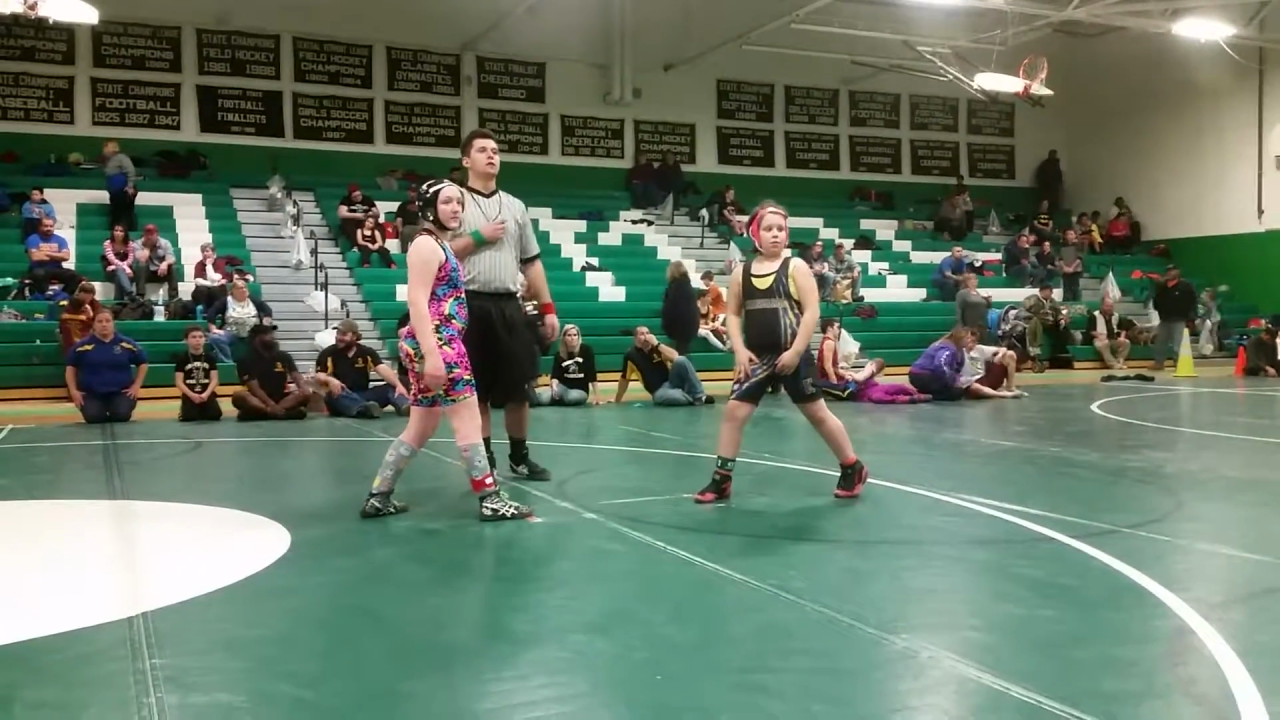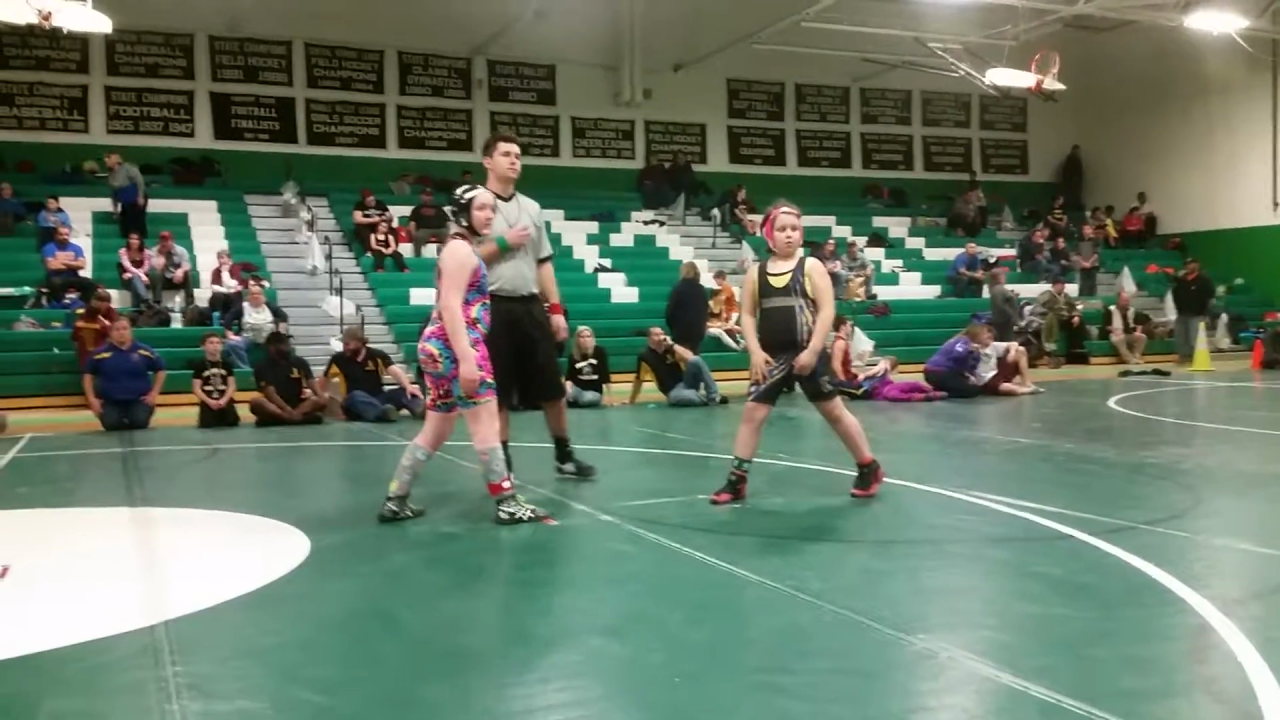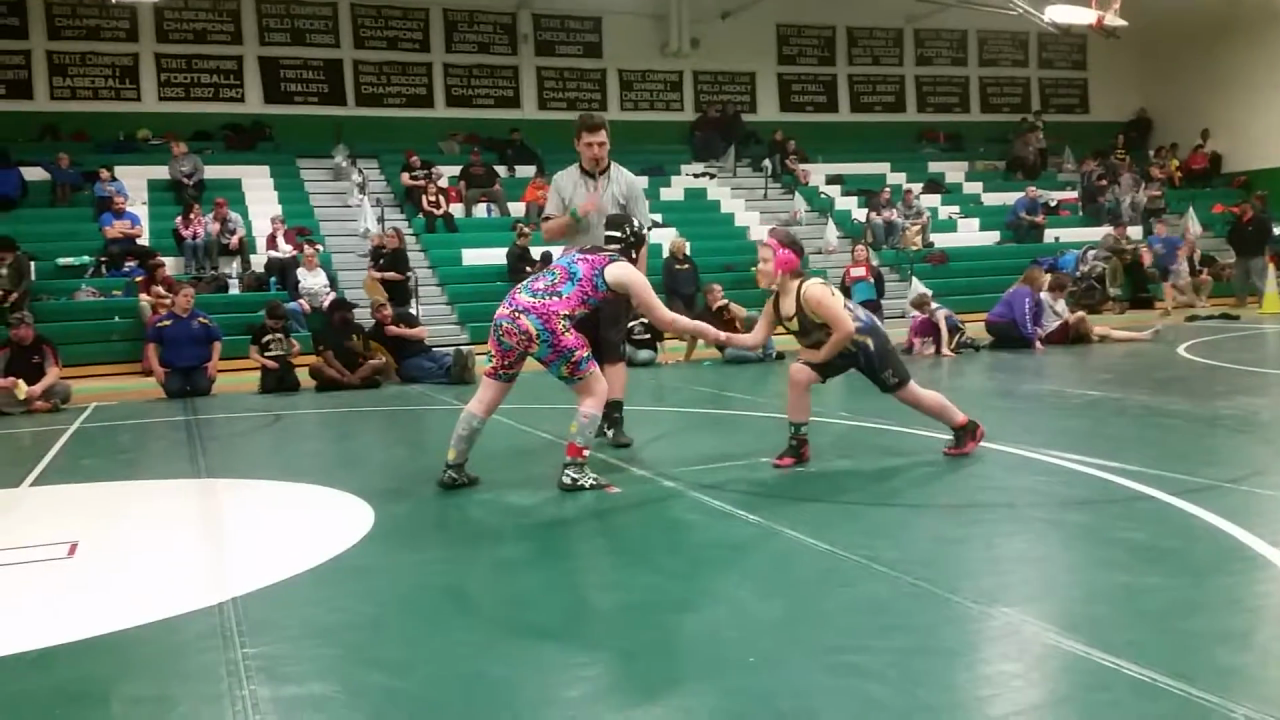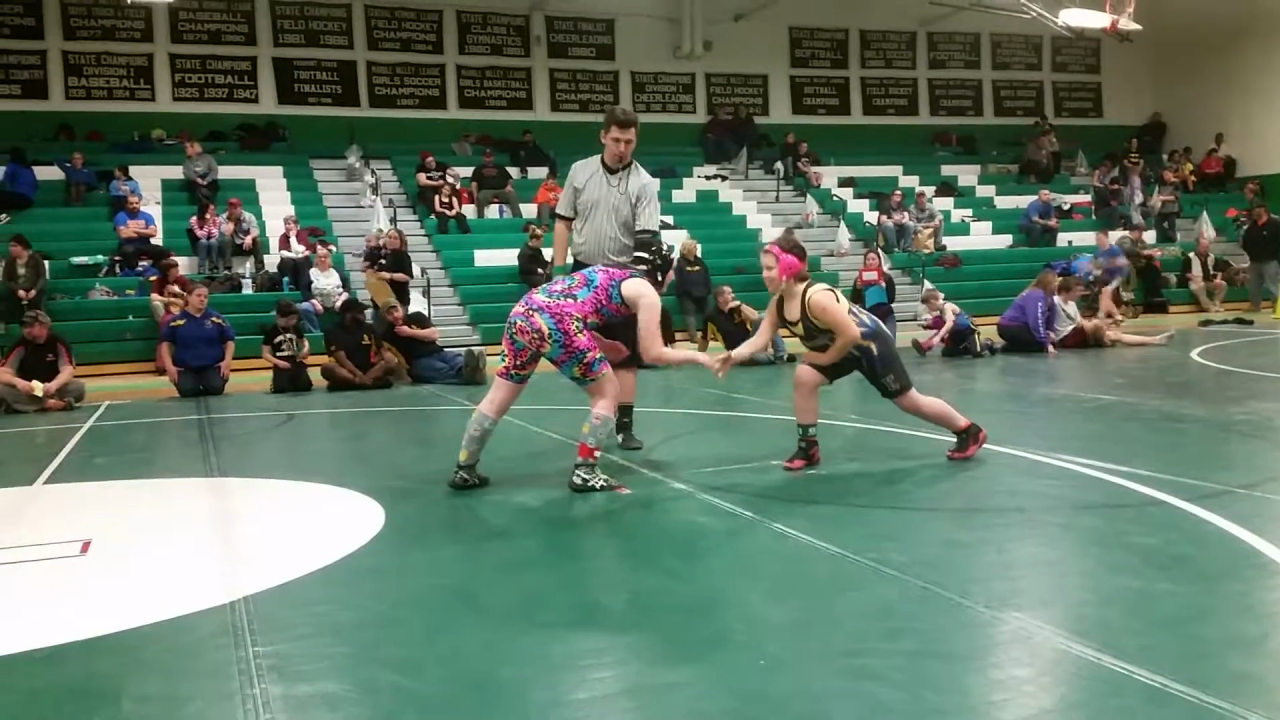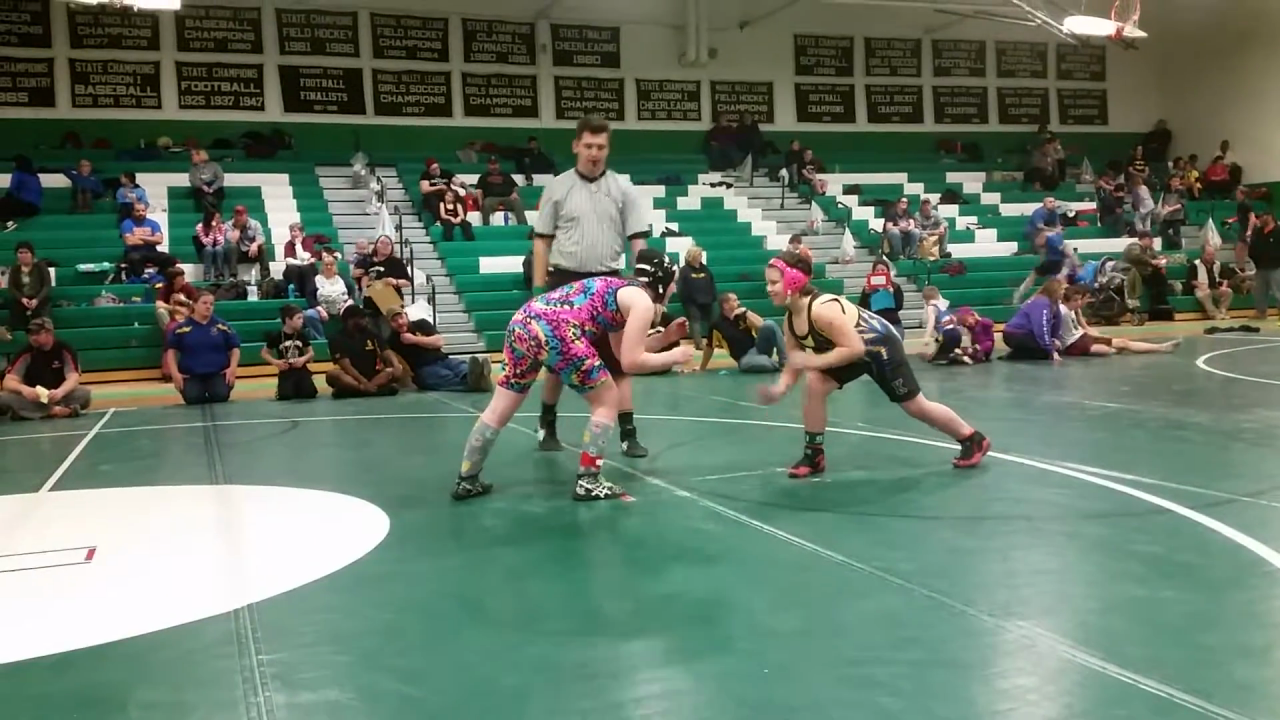
dt=0.5s
person 1, frame 1
left shoulder: (516, 206)
left elbow: (531, 263)
left wrist: (548, 308)
right wrist: (477, 237)
left hip: (508, 306)
right hip: (469, 305)
left knee: (518, 388)
right knee: (476, 390)
left ankle: (519, 457)
right ankle: (485, 460)
person 1, frame 2
left shoulder: (532, 208)
left wrist: (556, 308)
right wrist: (502, 243)
left hip: (530, 307)
right hip: (494, 308)
left knee: (551, 386)
right knee: (497, 393)
left ankle: (564, 456)
right ankle: (502, 461)
person 1, frame 3
left shoulder: (627, 181)
right shoulder: (562, 181)
right elbow: (547, 232)
right wrist: (575, 215)
left knee: (613, 349)
right knee: (589, 351)
left ankle: (615, 421)
right ankle: (602, 415)
person 1, frame 4
left shoulder: (644, 183)
right shoulder: (580, 171)
left elbow: (647, 238)
right elbow: (563, 223)
right wrist: (559, 271)
right hip: (584, 272)
left knee: (625, 353)
left ankle: (625, 426)
person 1, frame 5
left shoulder: (623, 188)
right shoulder: (557, 187)
left elbow: (638, 241)
right elbow: (542, 241)
right wrist: (539, 289)
right hip: (566, 281)
left knee: (618, 360)
left ankle: (628, 433)
right ankle: (547, 424)
person 2, frame 1
left shoulder: (441, 246)
right shoulder: (426, 244)
right elbow: (417, 303)
right wrist: (432, 354)
left hip: (441, 343)
right hip: (436, 343)
left knee: (420, 429)
right knee: (468, 420)
left ankle: (378, 497)
right ankle: (490, 499)
person 2, frame 2
left shoulder: (463, 249)
right shoulder: (460, 248)
right elbow: (451, 308)
right wrist: (467, 358)
left hip: (439, 347)
right hip: (453, 347)
left knee: (435, 431)
right knee: (486, 424)
left ankle: (394, 501)
right ankle: (507, 504)
person 2, frame 3
left shoulder: (579, 254)
right shoulder: (626, 272)
right elbow: (665, 320)
left wrist: (575, 337)
right wrist: (705, 331)
left hip: (509, 313)
right hip: (543, 323)
left knee: (486, 397)
right knee: (596, 390)
left ankle: (453, 470)
right ankle: (574, 471)
person 2, frame 4
left shoulder: (611, 274)
right shoulder: (646, 292)
right elbow: (653, 354)
left wrist: (606, 345)
right wrist: (696, 356)
left hip: (524, 312)
right hip: (557, 323)
left knee: (498, 396)
right knee: (607, 392)
left ankle: (464, 470)
right ankle: (584, 471)
person 2, frame 5
left shoulder: (617, 290)
right shoulder: (642, 301)
left elbow: (626, 351)
right elbow: (631, 362)
left wrist: (666, 337)
right wrist: (673, 356)
left hip: (523, 321)
right hip: (554, 332)
left knee: (499, 408)
right knee: (608, 400)
left ankle: (467, 480)
right ankle: (588, 481)
person 3, frame 1
left shoulder: (796, 267)
right shoulder: (742, 272)
left elbow: (812, 312)
right elbow: (733, 314)
left wrist: (796, 351)
right wrist: (740, 349)
left hip: (792, 355)
right hip: (756, 357)
left knee: (817, 413)
right knee: (734, 411)
left ankle: (853, 468)
right ankle: (721, 480)
person 3, frame 2
left shoulder: (811, 267)
right shoulder: (756, 272)
left elbow: (827, 310)
right elbow: (747, 315)
left wrist: (813, 351)
right wrist: (755, 352)
left hip: (806, 353)
right hip: (771, 356)
left knee: (833, 411)
right knee: (752, 413)
left ankle: (870, 469)
right ankle: (736, 481)
person 3, frame 3
left shoulder: (812, 291)
right shoulder: (775, 302)
left elbow: (845, 329)
right elbow: (756, 338)
left wrist: (821, 355)
right wrist: (725, 338)
left hip: (865, 339)
right hip: (836, 345)
left knee: (908, 393)
right knee: (798, 376)
left ankle: (967, 428)
right ankle: (798, 446)
person 3, frame 4
left shoulder: (816, 297)
right shoulder: (777, 305)
left elbow: (851, 334)
right elbow: (759, 340)
left wrist: (827, 357)
right wrist: (732, 357)
left hip: (871, 343)
right hip: (842, 346)
left knee: (909, 401)
right knee: (804, 378)
left ankle: (969, 431)
right ankle: (808, 449)
person 3, frame 5
left shoulder: (823, 310)
right shoulder: (790, 319)
left elbow: (854, 348)
right elbow: (794, 365)
left wrist: (815, 362)
right wrist: (778, 389)
left hip: (880, 346)
right hip: (853, 352)
left knee: (916, 405)
right knee: (814, 385)
left ankle: (973, 440)
right ankle: (814, 455)
